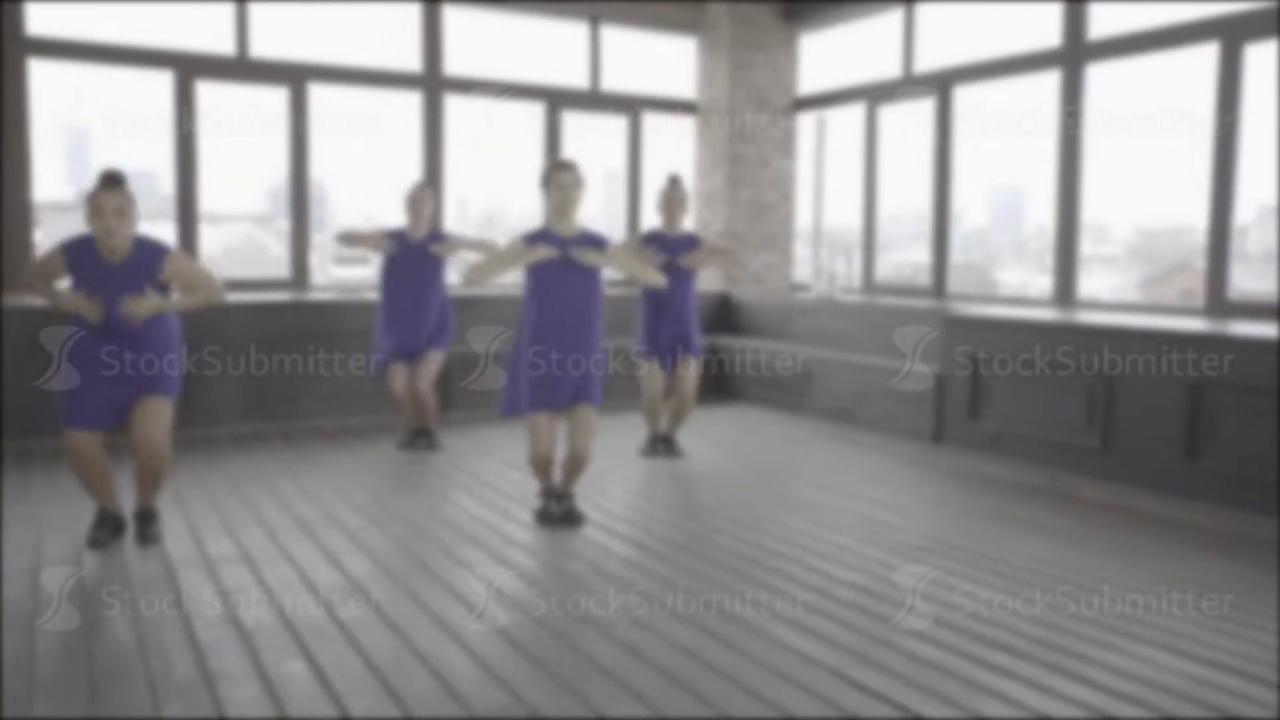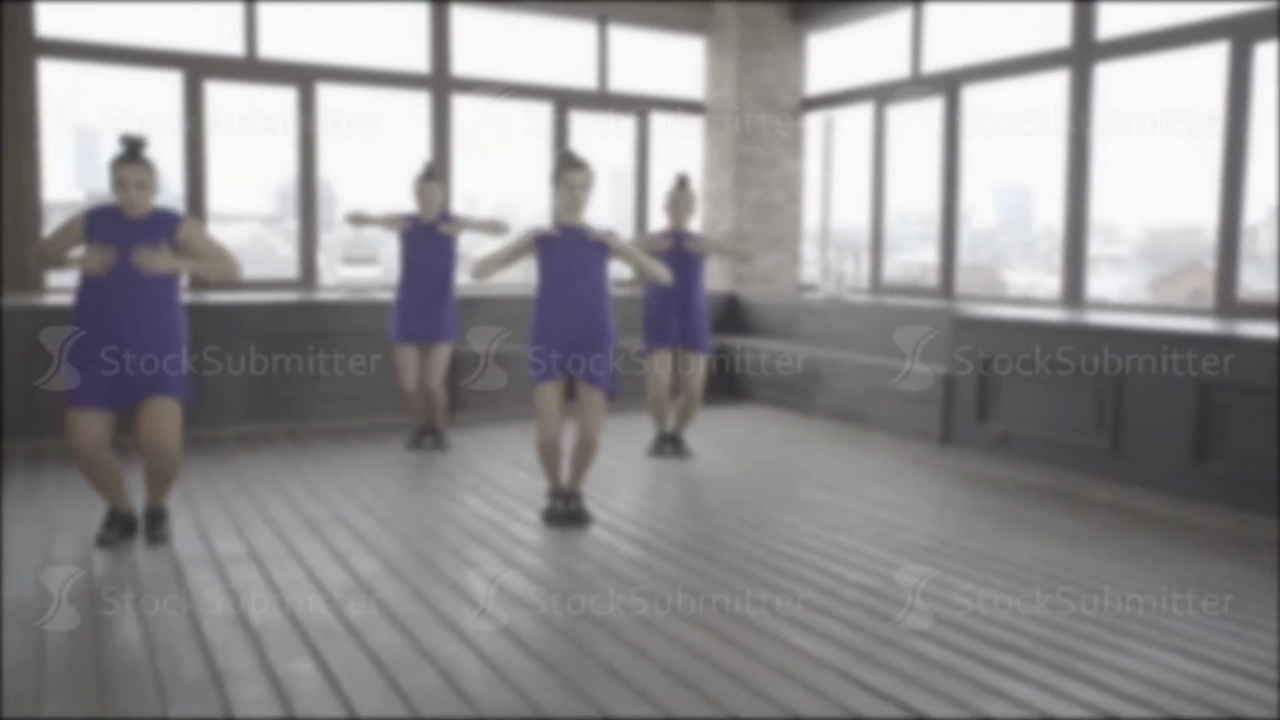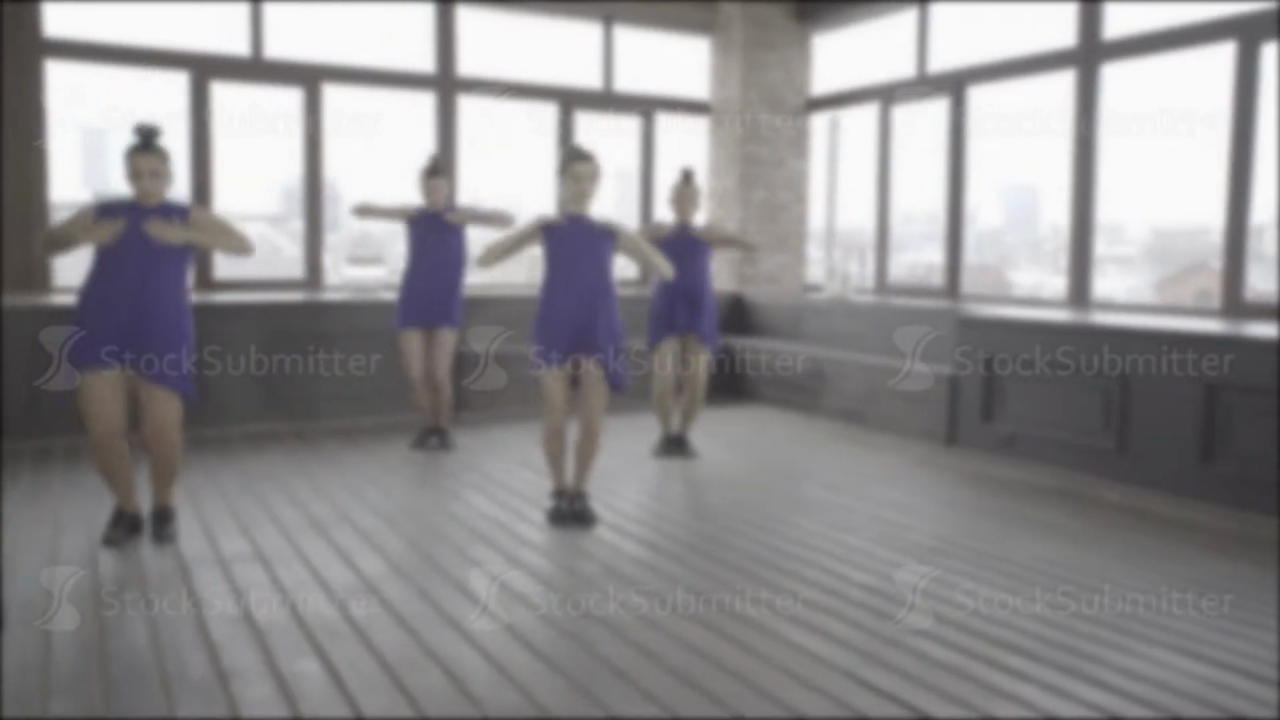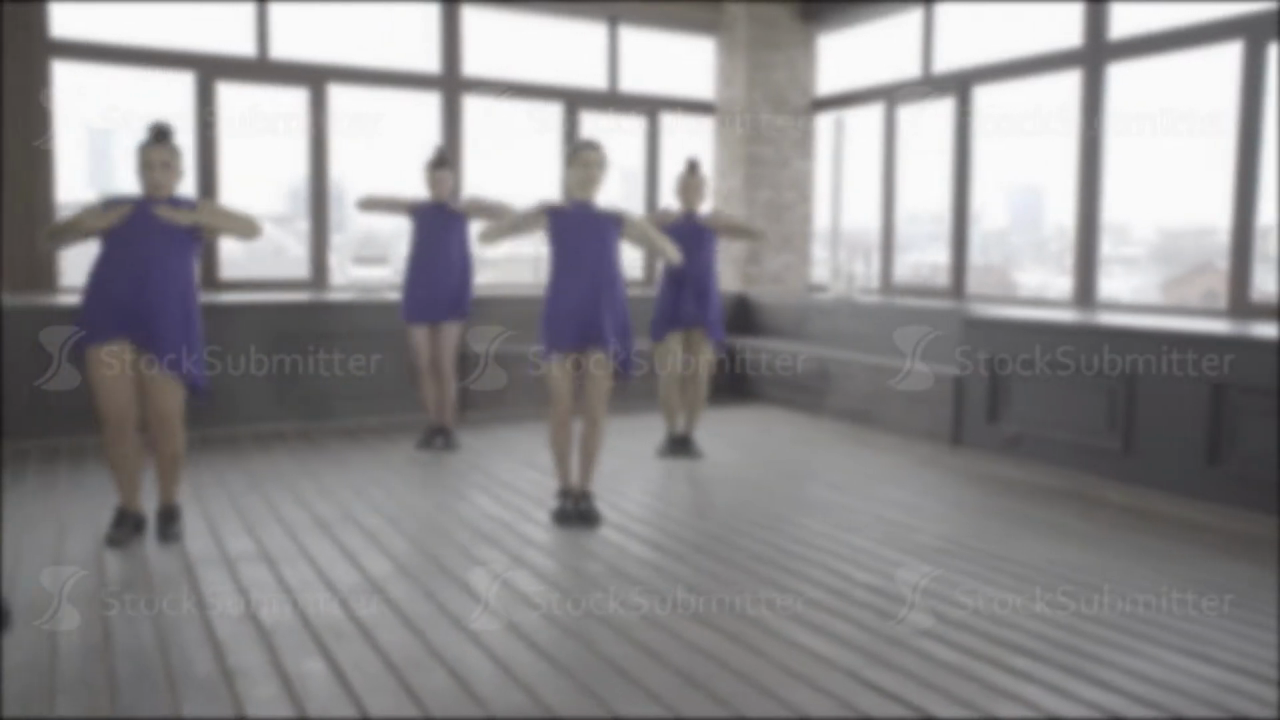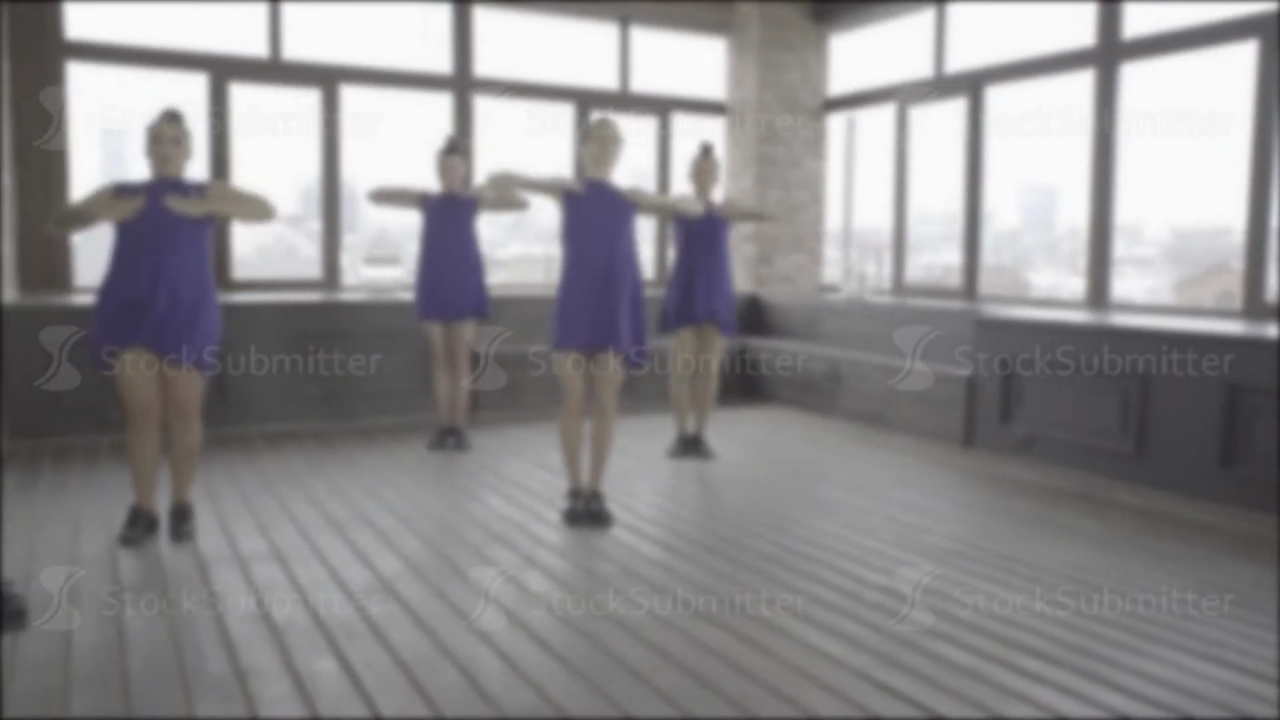
dt=0.1s
person 1, frame 1
left shoulder: (159, 257)
right shoulder: (73, 252)
left elbow: (214, 292)
right elbow: (33, 279)
left wrist: (161, 304)
right wrist: (66, 301)
left hip: (151, 356)
right hip: (93, 356)
left knee: (152, 446)
right knee: (81, 449)
left ankle: (146, 510)
right ankle: (109, 512)
person 1, frame 2
left shoulder: (177, 226)
right shoulder: (91, 221)
left elbow: (231, 270)
right elbow: (43, 255)
left wrist: (175, 263)
right wrist: (79, 261)
left hip: (157, 352)
right hip: (98, 349)
left knee: (162, 446)
right knee: (85, 444)
left ankle: (156, 508)
right ankle: (120, 511)
person 1, frame 3
left shoulder: (186, 216)
right shoulder: (105, 213)
left elbow: (244, 246)
right elbow: (47, 243)
left wrist: (186, 236)
right wrist: (85, 237)
left hip: (160, 333)
right hip: (102, 331)
left knee: (163, 434)
right knee: (104, 433)
left ankle: (163, 508)
right ankle: (126, 510)
person 1, frame 4
left shoulder: (194, 210)
right shoulder: (113, 209)
left elbow: (252, 229)
right elbow: (52, 237)
left wrist: (192, 218)
right wrist: (90, 224)
left hip: (168, 318)
right hip: (110, 314)
left knee: (165, 421)
right knee: (117, 418)
left ankle: (168, 506)
right ankle: (129, 509)
person 1, frame 5
left shoulder: (205, 192)
right shoulder: (122, 194)
left elbow: (265, 210)
right elbow: (60, 222)
left wrist: (206, 208)
right wrist: (102, 213)
left hip: (187, 311)
right hip: (128, 310)
left knee: (184, 413)
right knee: (141, 413)
left ankle: (182, 506)
right ankle: (143, 509)
person 2, frame 1
left shoulder: (598, 242)
right shoulder: (529, 241)
left elbow: (660, 280)
right elbow: (470, 277)
left wrist: (607, 261)
right wrist: (522, 258)
left hip: (583, 357)
right hip: (542, 354)
left knee: (581, 451)
right knee: (541, 453)
left ankle: (566, 492)
right ankle: (547, 491)
person 2, frame 2
left shoulder: (605, 240)
right shoulder: (538, 236)
left elbow: (664, 275)
right elbow: (478, 271)
left wrist: (616, 244)
right wrist: (530, 241)
left hip: (594, 345)
right hip: (551, 344)
left knee: (590, 437)
right knee: (549, 437)
left ankle: (574, 492)
right ankle: (555, 491)
person 2, frame 3
left shoulder: (609, 231)
right shoulder: (545, 228)
left elbow: (667, 272)
right elbow: (484, 259)
left wrist: (635, 238)
right wrist: (531, 231)
left hip: (598, 331)
right hip: (555, 327)
left knee: (593, 420)
right knee: (555, 419)
left ankle: (579, 492)
right ankle: (559, 491)
person 2, frame 4
left shoulder: (616, 220)
right shoulder: (551, 214)
left elbow: (675, 258)
right elbow: (485, 236)
left wrist: (642, 224)
right wrist: (535, 213)
left hip: (604, 318)
right hip: (563, 314)
left knee: (595, 411)
right knee: (561, 409)
left ankle: (584, 492)
right ankle: (565, 491)
person 2, frame 5
left shoulder: (631, 197)
right shoulder: (568, 189)
left elbow: (695, 208)
right elbow: (496, 181)
left wrist: (662, 202)
right wrist: (546, 185)
left hip: (617, 305)
right hip: (575, 301)
left knee: (606, 404)
right knee: (573, 402)
left ankle: (595, 492)
right ankle: (575, 492)
person 3, frame 1
left shoulder: (696, 243)
right shoulder: (646, 241)
left elbow: (735, 257)
left wrist: (703, 260)
right wrist: (642, 256)
left hip: (683, 325)
right hip: (652, 324)
left knee: (686, 393)
right knee: (652, 390)
left ankle: (669, 434)
right ankle: (654, 432)
person 3, frame 2
left shoulder: (701, 243)
right shoulder: (653, 240)
left elbow: (746, 255)
left wrist: (712, 247)
right wrist: (647, 247)
left hip: (693, 322)
right hip: (660, 322)
left knee: (693, 389)
right knee: (658, 386)
left ankle: (676, 434)
right ankle: (661, 433)
person 3, frame 3
left shoulder: (707, 236)
right shoulder: (658, 232)
left elbow: (752, 246)
left wrist: (720, 233)
right wrist: (650, 231)
left hip: (699, 312)
right hip: (667, 311)
left knee: (696, 383)
right knee: (663, 379)
left ankle: (682, 435)
right ankle: (667, 434)
person 3, frame 4
left shoulder: (713, 226)
right shoulder: (665, 223)
left elbow: (758, 235)
left wrist: (726, 220)
right wrist: (656, 218)
left hip: (705, 304)
right hip: (672, 302)
left knee: (698, 375)
right knee: (670, 372)
left ankle: (687, 435)
right ankle: (672, 434)
person 3, frame 5
left shoulder: (727, 212)
left elbow: (769, 215)
left wrist: (738, 209)
left hip: (717, 294)
right hip: (685, 292)
left knee: (709, 368)
right knee: (682, 365)
left ankle: (699, 436)
right ankle: (683, 435)
person 4, frame 1
left shoulder: (441, 239)
right shoulder: (392, 237)
left elbow: (492, 248)
right elbow: (342, 237)
left wrist: (457, 247)
right wrist: (372, 244)
left hip: (433, 326)
right hip: (399, 327)
left knee: (421, 387)
right knee: (397, 389)
left ankle: (430, 429)
right ankle: (415, 428)
person 4, frame 2
left shoulder: (451, 223)
right shoulder: (404, 222)
left elbow: (503, 228)
right elbow: (352, 219)
left wrist: (466, 226)
right wrist: (383, 221)
left hip: (440, 317)
right hip: (407, 315)
left knee: (432, 384)
right knee: (408, 385)
left ankle: (438, 428)
right ankle: (422, 426)
person 4, frame 3
left shoulder: (458, 215)
right shoulder: (412, 215)
left elbow: (508, 220)
right elbow: (359, 210)
left wrist: (469, 215)
right wrist: (395, 211)
left hip: (444, 305)
right hip: (413, 302)
left knee: (440, 373)
right knee: (414, 373)
left ankle: (443, 427)
right ankle: (428, 425)
person 4, frame 4
left shoulder: (461, 209)
right shoulder: (416, 208)
left elbow: (509, 215)
right elbow: (362, 204)
left wrist: (473, 204)
right wrist: (399, 202)
left hip: (449, 297)
right hip: (417, 295)
left knee: (445, 365)
right knee: (424, 365)
left ankle: (448, 427)
right ankle: (434, 425)
person 4, frame 5
left shoulder: (473, 200)
right shoulder: (427, 201)
left elbow: (522, 204)
right elbow: (374, 196)
left wrist: (488, 190)
right wrist: (410, 193)
left hip: (463, 287)
right hip: (432, 286)
left knee: (460, 360)
right knee: (439, 359)
left ankle: (459, 428)
right ankle: (444, 427)
